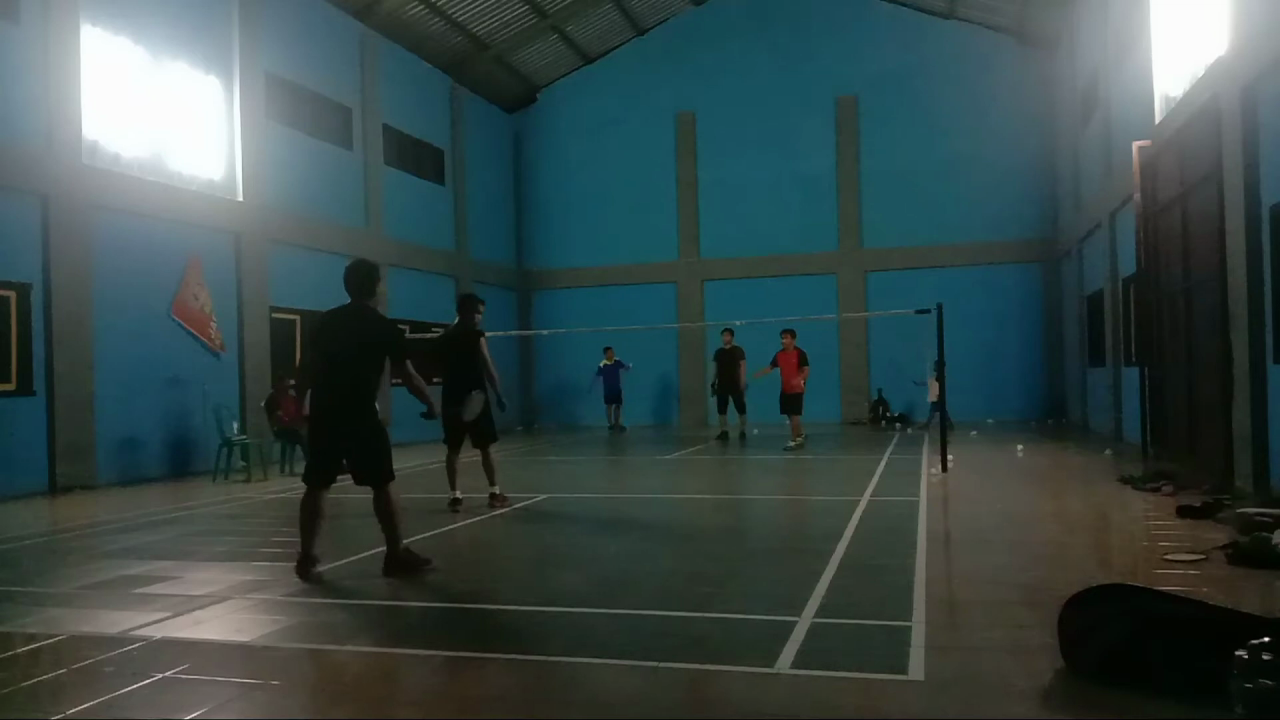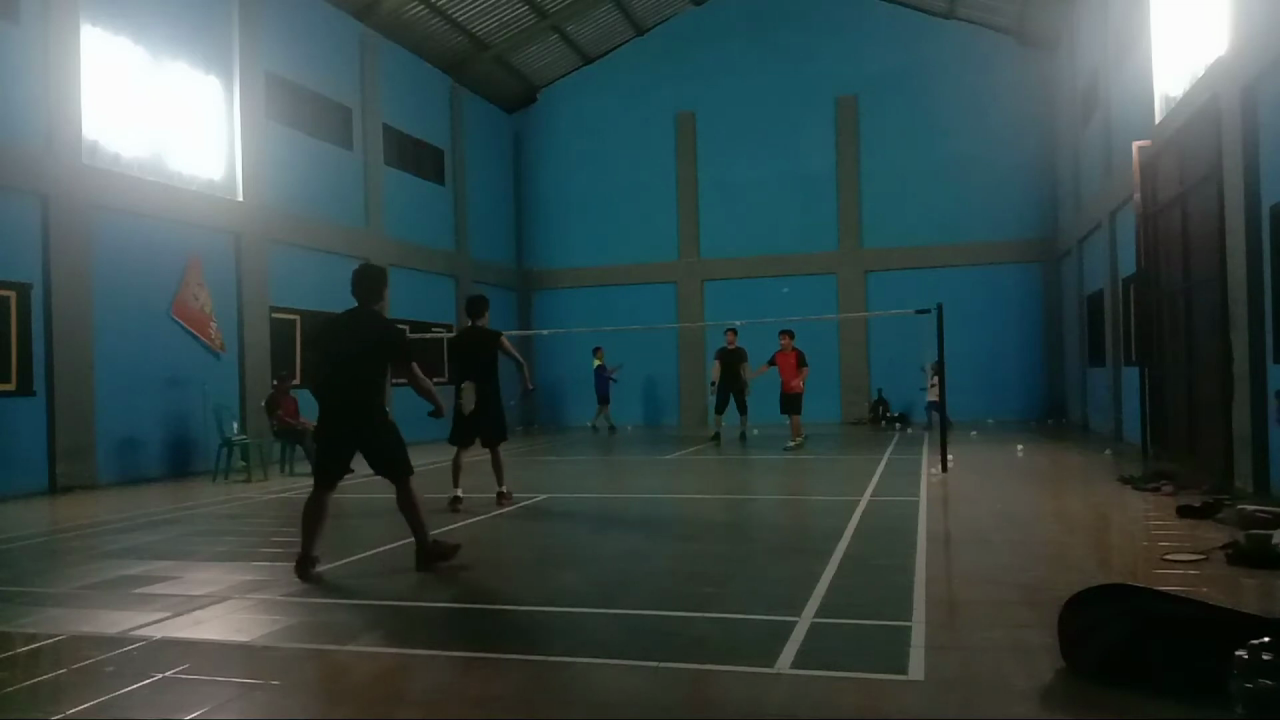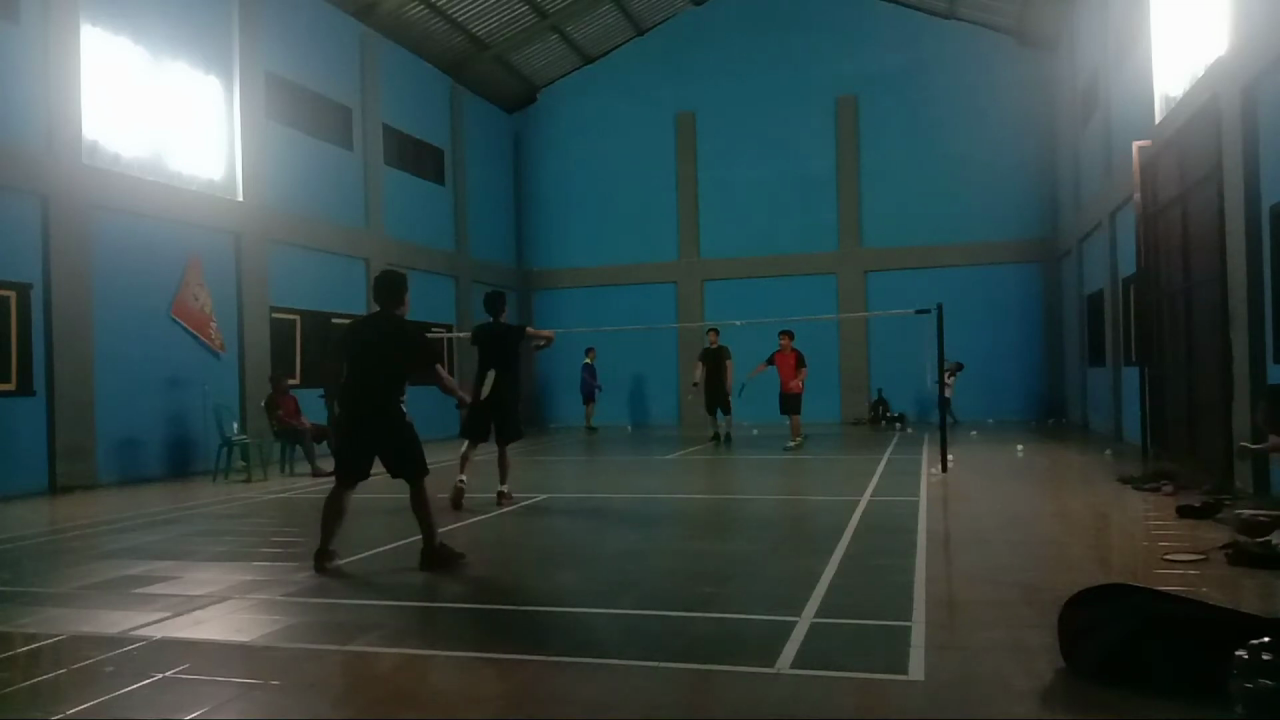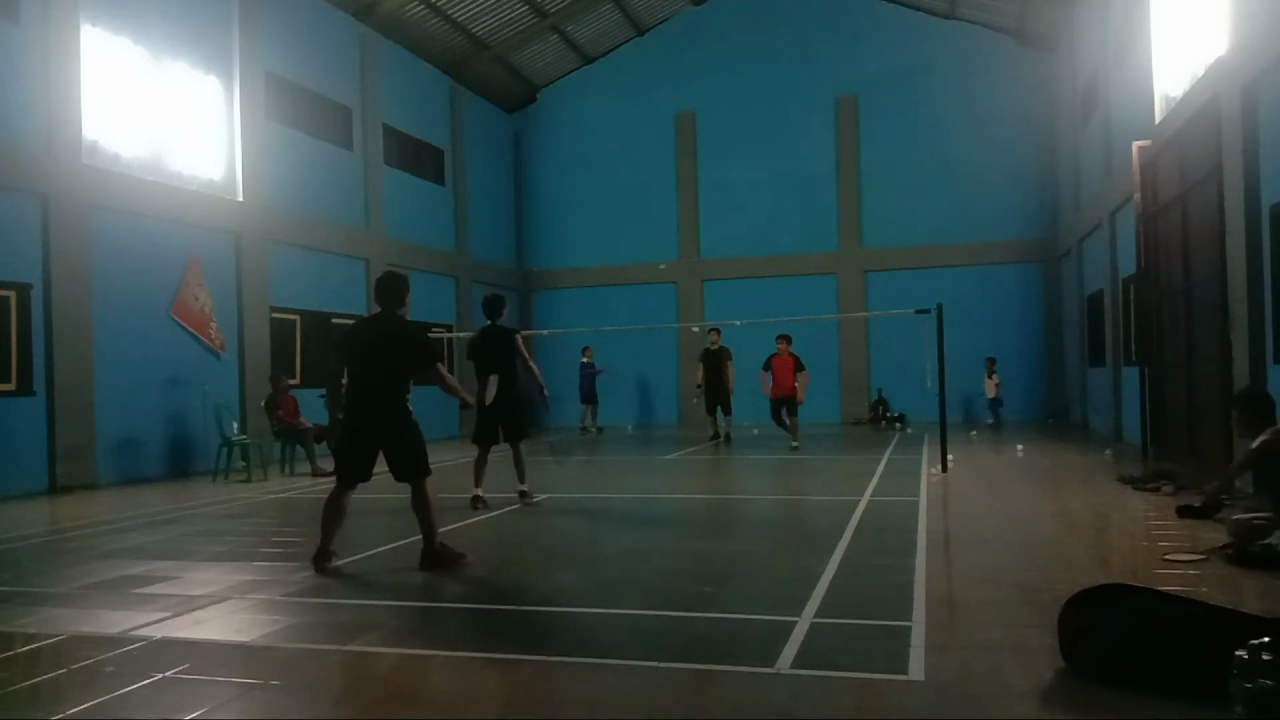
dt=0.7s
person 1, frame 1
left shoulder: (326, 321)
right shoulder: (384, 327)
left elbow: (309, 368)
right elbow: (409, 377)
right wrist: (431, 405)
left hip: (324, 413)
right hip: (360, 415)
left knee: (316, 487)
right knee: (381, 485)
left ankle: (306, 559)
right ankle: (396, 555)
person 1, frame 2
left shoulder: (331, 327)
right shoulder: (387, 330)
left elbow: (313, 375)
right elbow: (415, 378)
right wrist: (438, 404)
left hip: (333, 417)
right hip: (371, 416)
left knee: (322, 488)
right knee: (402, 479)
left ankle: (306, 558)
right ankle: (426, 548)
person 1, frame 3
left shoulder: (354, 329)
right shoulder: (410, 334)
left elbow: (336, 374)
right elbow: (442, 380)
left wrist: (336, 409)
right wrist: (462, 396)
left hip: (353, 416)
right hip: (389, 416)
left knee: (343, 485)
right knee: (417, 481)
left ankle: (324, 552)
right ankle: (432, 549)
person 1, frame 4
left shoulder: (354, 331)
right shoulder: (412, 334)
left elbow: (335, 377)
right elbow: (443, 379)
left wrist: (335, 414)
right wrist: (465, 398)
left hip: (356, 418)
right hip: (395, 417)
left knee: (343, 486)
right knee: (418, 482)
left ankle: (323, 551)
right ankle: (432, 549)
person 2, frame 1
left shoulder: (443, 338)
right shoulder: (476, 336)
left elbow: (442, 369)
right elbow: (488, 369)
right wrist: (499, 395)
left hip: (451, 401)
right hip: (475, 399)
left knee: (453, 449)
right knee: (485, 448)
left ankle: (455, 496)
right ankle: (494, 493)
person 2, frame 2
left shoulder: (456, 340)
right shoulder: (494, 337)
left elbow: (454, 371)
right elbow: (520, 362)
right wrist: (527, 384)
left hip: (466, 401)
right hip: (489, 400)
left knee: (461, 448)
right knee: (494, 447)
left ankle: (456, 494)
right ankle: (502, 491)
person 2, frame 3
left shoulder: (479, 332)
right shoulder: (517, 332)
right elbow: (549, 335)
right wrist: (543, 344)
left hip: (483, 394)
right hip: (507, 396)
left knee: (472, 441)
right knee: (503, 445)
left ankle: (461, 480)
right ankle: (503, 491)
person 2, frame 4
left shoulder: (476, 339)
right shoulder: (510, 334)
right elbow: (527, 362)
right wrist: (542, 387)
left hip: (487, 398)
right hip: (510, 397)
left knee: (484, 448)
right knee: (516, 445)
left ankle: (477, 494)
right ankle: (523, 490)
